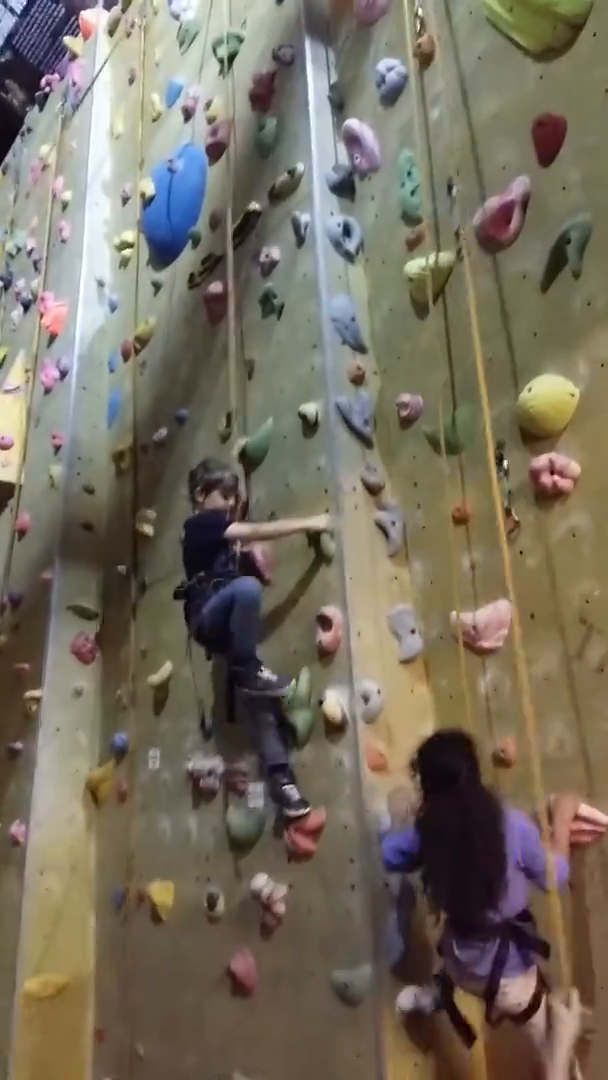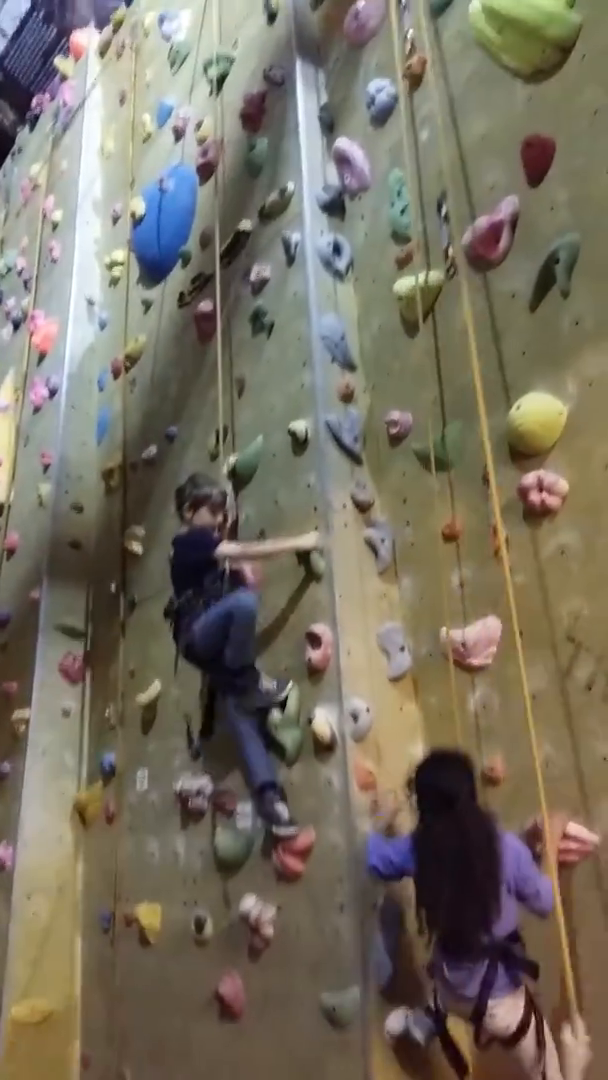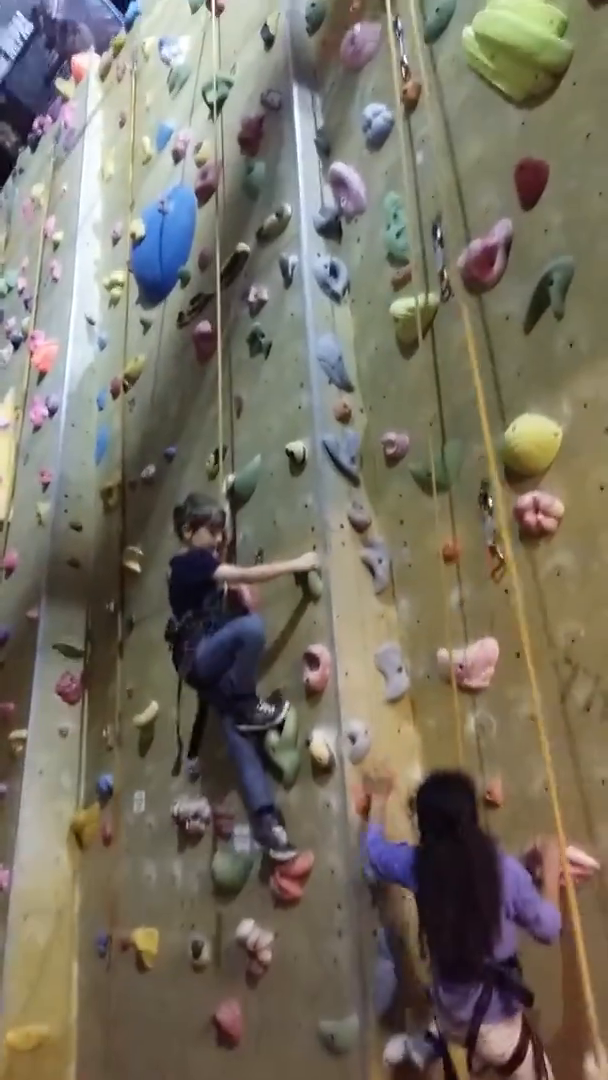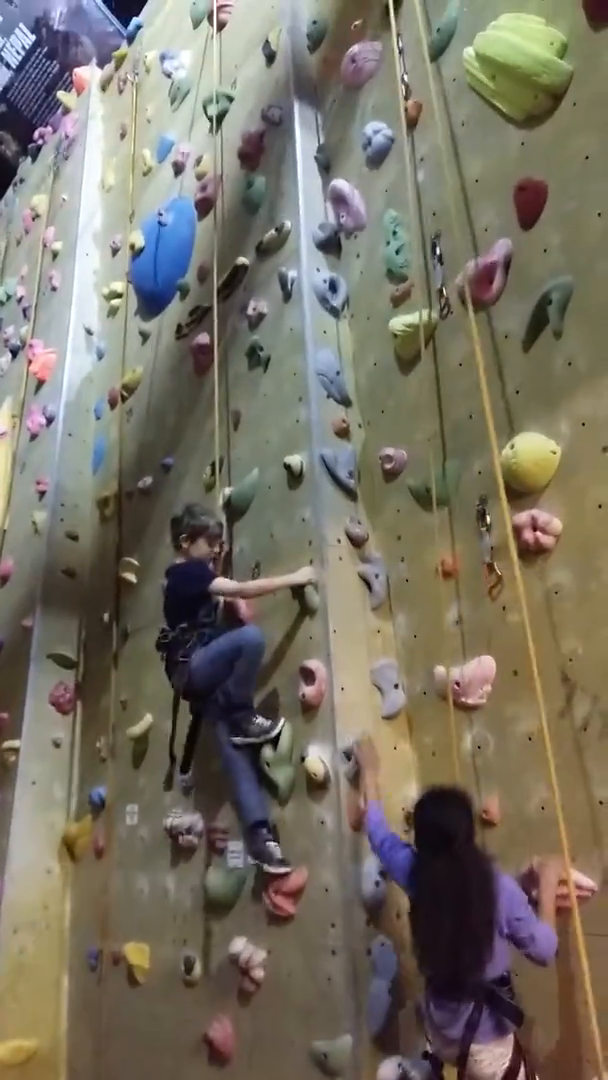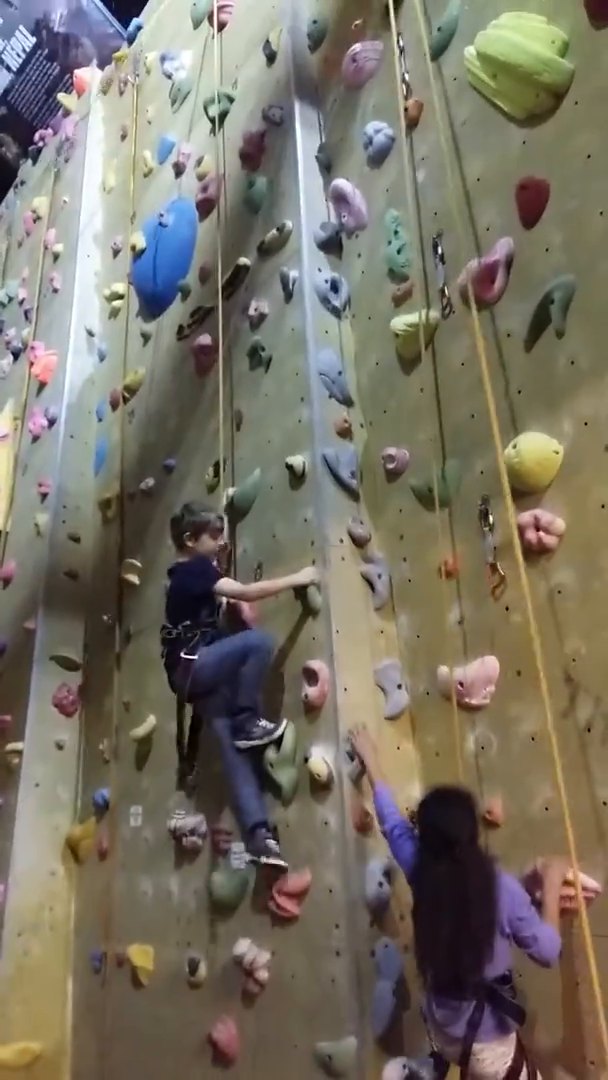
dt=0.1s
person 1, frame 1
left shoulder: (217, 525)
right shoulder: (202, 524)
left elbow: (241, 514)
right elbow: (256, 532)
right wrist: (309, 524)
left hip: (225, 619)
right hip: (207, 616)
left knee: (256, 694)
right knee: (247, 587)
left ankle: (279, 776)
right ankle: (250, 669)
person 1, frame 2
left shoulder: (206, 542)
right shoulder: (191, 542)
right elbow: (245, 552)
right wrist: (298, 543)
left hip: (214, 637)
right hip: (197, 635)
left knee: (243, 712)
right knee: (245, 600)
left ankle: (268, 794)
right ankle: (246, 681)
person 1, frame 3
left shoulder: (200, 563)
right shoulder: (191, 562)
right elbow: (243, 576)
right wrist: (297, 564)
left hip: (210, 659)
right hip: (197, 657)
left knee: (241, 735)
right knee: (251, 626)
left ankle: (266, 820)
right ankle: (246, 705)
person 1, frame 4
left shoulder: (196, 574)
right shoulder: (187, 573)
right elbow: (240, 590)
right wrist: (293, 578)
left hip: (204, 671)
right hip: (191, 668)
left knee: (234, 748)
right knee: (251, 636)
left ankle: (260, 834)
right ankle: (242, 717)
person 1, frame 5
left shoulder: (189, 571)
right shoulder: (194, 570)
right elbow: (243, 592)
right wrist: (296, 579)
left hip: (198, 668)
right hip: (190, 665)
left knee: (235, 748)
right knee: (259, 640)
left ankle: (258, 834)
right ankle: (248, 722)
person 2, frame 1
left shoulder: (427, 833)
right shoulder: (512, 825)
left elbow: (390, 854)
right elbow: (555, 877)
right wrist: (562, 819)
left hip: (462, 968)
right hip: (512, 974)
left ankle: (435, 993)
person 2, frame 2
left shoulder: (418, 851)
right shoulder: (504, 846)
left elbow: (376, 857)
right elbow: (544, 901)
left wrist: (387, 822)
right wrist: (551, 840)
left hip: (452, 989)
right hip: (499, 994)
left ankle: (426, 1021)
person 2, frame 3
left shoulder: (417, 865)
right shoulder: (504, 869)
left elbow: (375, 849)
right elbow: (548, 928)
left wrist: (378, 796)
right wrist: (551, 866)
left hip: (449, 1015)
right hip: (496, 1025)
left ankle: (430, 1045)
person 2, frame 4
left shoulder: (415, 875)
right shoulder: (500, 888)
left elbow: (377, 830)
right elbow: (544, 951)
left wrist: (368, 772)
right wrist: (548, 886)
left hip: (440, 1032)
right hip: (487, 1044)
person 2, frame 5
left shoulder: (419, 871)
right shoulder: (503, 889)
left elbow: (390, 818)
right elbow: (547, 952)
left wrist: (368, 757)
right wrist: (552, 887)
left hip: (442, 1031)
right hip: (489, 1045)
